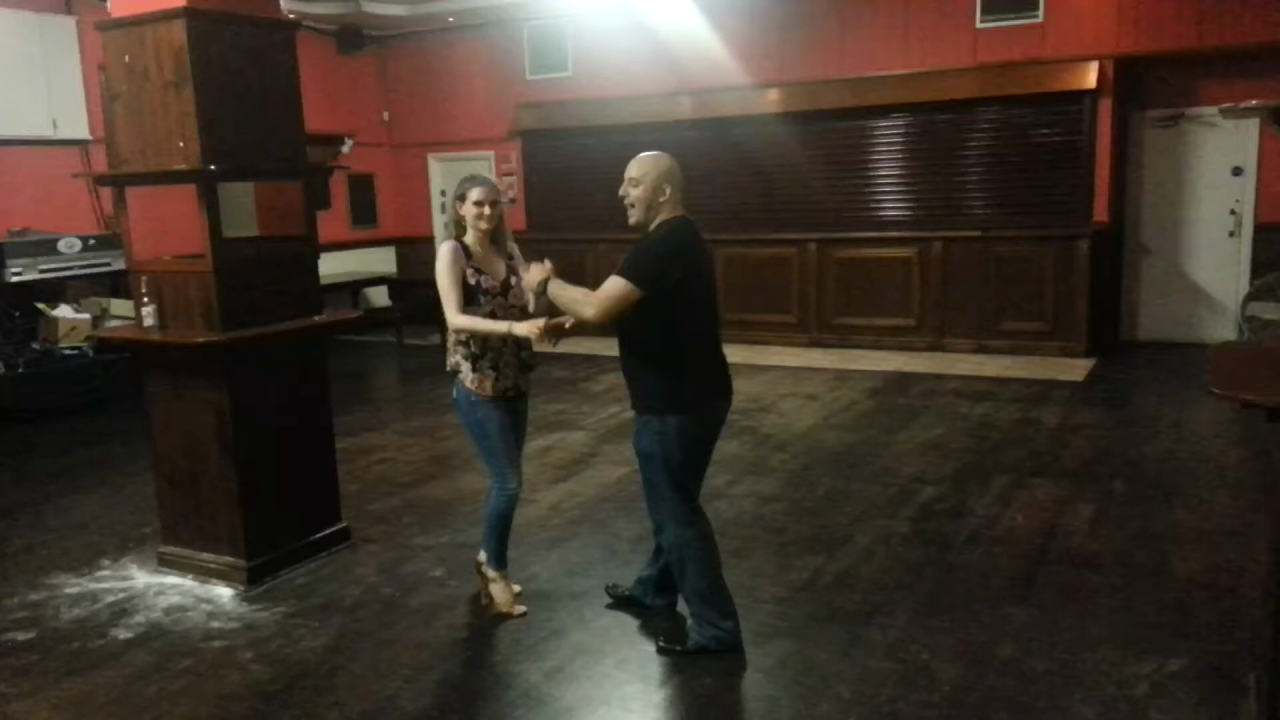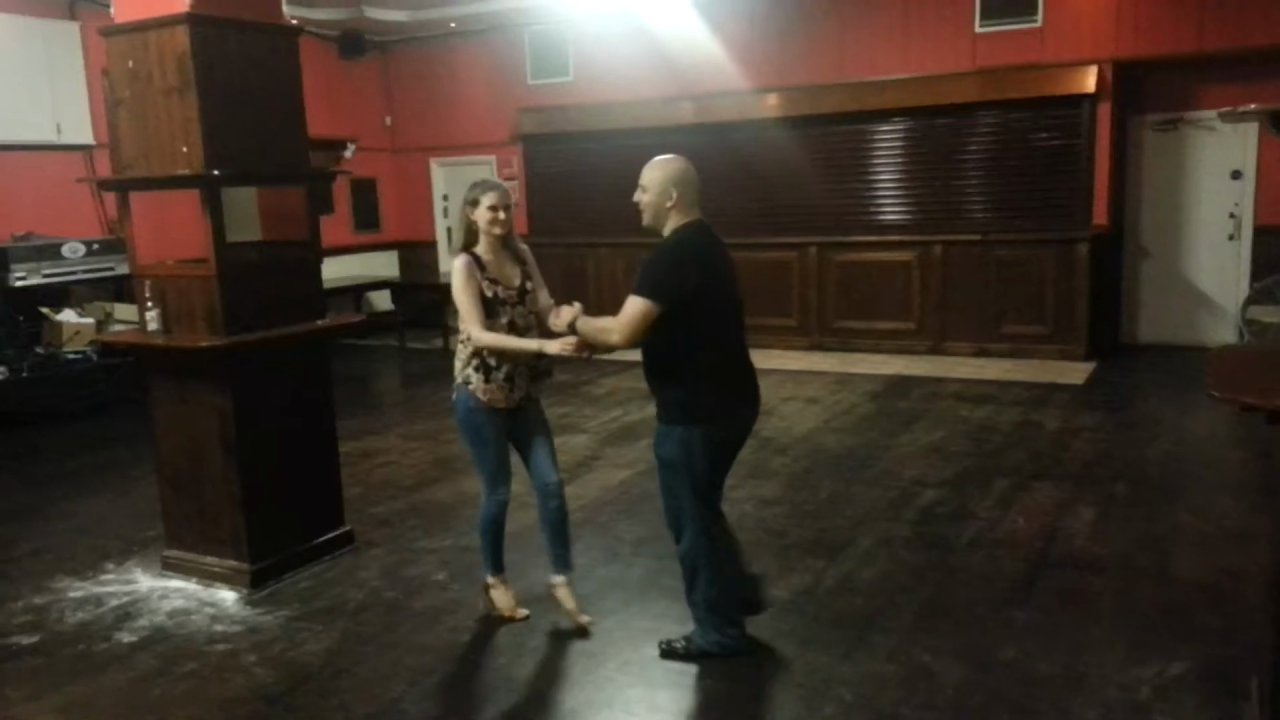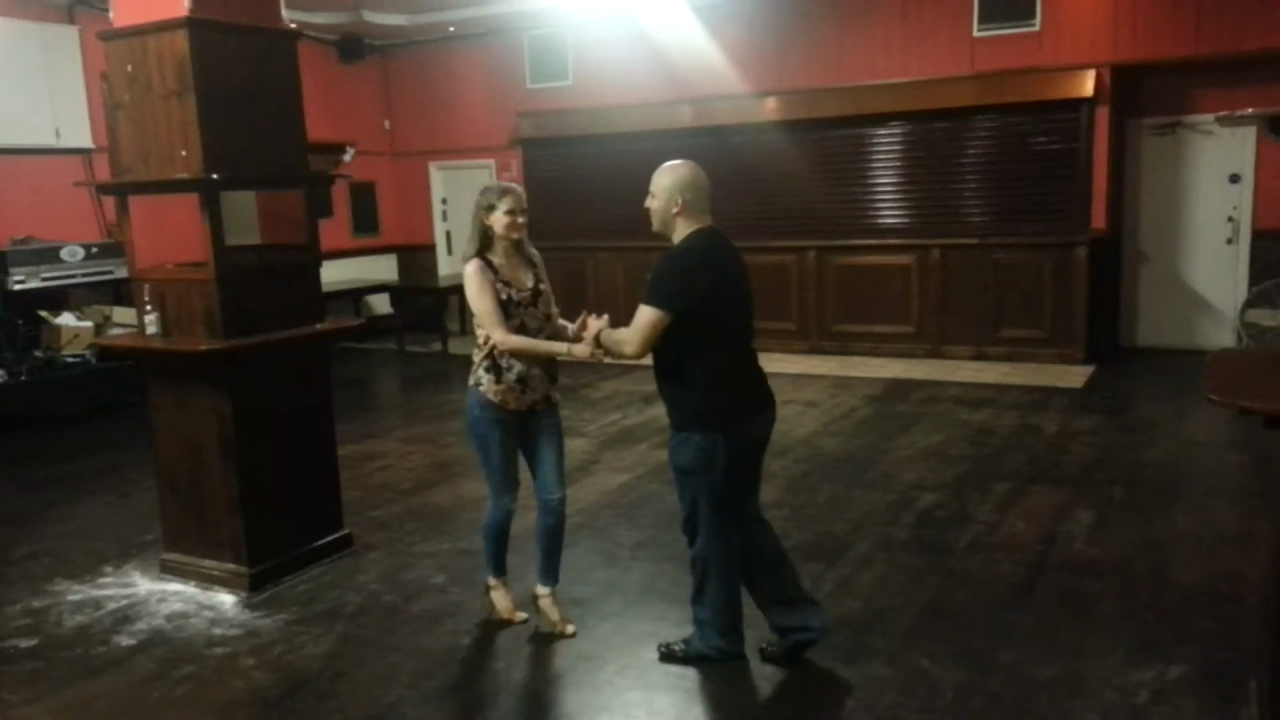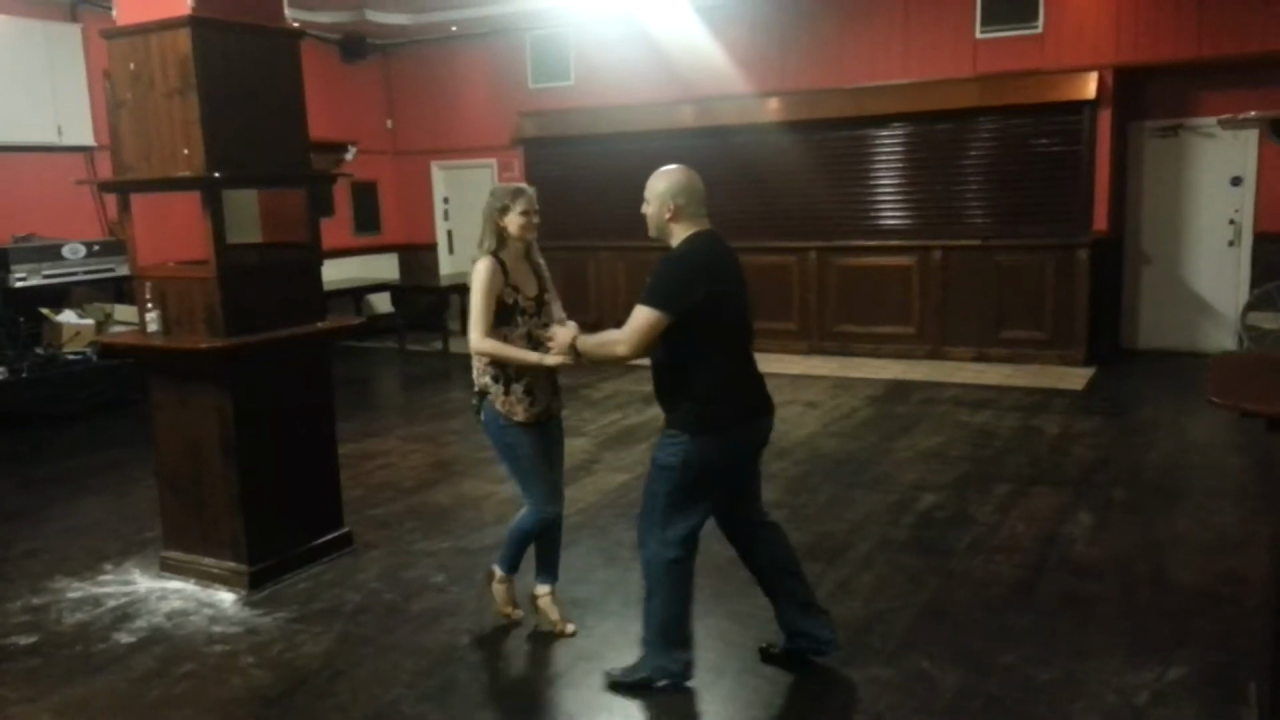
dt=0.3s
person 1, frame 1
left shoulder: (662, 247)
right shoulder: (677, 241)
left elbow: (597, 308)
right elbow: (627, 310)
left wrist: (546, 282)
right wrist: (571, 321)
left hip: (675, 403)
right hip: (690, 395)
left knee: (677, 510)
right knee: (672, 500)
left ankle: (715, 627)
right ankle: (655, 587)
person 1, frame 2
left shoulder: (675, 255)
right shoulder: (701, 245)
left elbow: (624, 333)
left wrist: (575, 323)
right wrist: (595, 332)
left hip: (698, 412)
right hip: (724, 402)
left knee: (693, 518)
right knee: (697, 509)
left ankle: (718, 633)
right ankle: (739, 591)
person 1, frame 3
left shoulder: (681, 263)
right shoulder: (719, 251)
left elbow: (636, 344)
left wrist: (600, 336)
right wrist: (614, 335)
left hip: (708, 423)
right hip: (746, 410)
left knee: (709, 531)
right knee: (741, 518)
left ankle: (716, 639)
right ankle: (800, 623)
person 1, frame 4
left shoulder: (681, 266)
right shoulder: (715, 255)
left elbow: (629, 343)
left wrist: (576, 343)
right wrist: (590, 341)
left hip: (704, 428)
right hip: (742, 417)
left knee: (664, 537)
right knee: (750, 525)
left ankle: (664, 659)
right ankle: (810, 633)
person 2, frame 1
left shoulder: (509, 251)
right shoulder: (451, 252)
left elbow: (528, 306)
right elbow: (455, 318)
right wrist: (514, 327)
left hip: (513, 380)
right hip: (476, 384)
left knee: (508, 480)
right knee: (507, 483)
left ankle: (489, 557)
right ankle: (496, 573)
person 2, frame 2
left shoulder: (522, 255)
right shoulder: (465, 265)
left elbow: (545, 311)
right elbow: (478, 335)
right wrist: (544, 345)
left hip: (523, 391)
right hip: (480, 394)
left knee: (552, 484)
right knee: (498, 491)
left ankle: (561, 580)
right ankle: (495, 581)
person 2, frame 3
left shoulder: (532, 260)
right shoulder: (478, 270)
left elbow: (550, 320)
right elbow: (503, 338)
left wrist: (576, 331)
right wrist: (569, 350)
left hip: (540, 397)
right hip: (492, 400)
left knee: (553, 498)
right knee: (504, 499)
left ankle: (546, 593)
right ankle: (495, 582)
person 2, frame 4
left shoulder: (537, 265)
right shoulder: (488, 267)
left elbow: (556, 322)
right elbow: (480, 342)
right wrist: (542, 357)
left hip: (543, 400)
right hip: (504, 405)
left knee: (553, 502)
right knee: (542, 505)
left ankle: (544, 592)
right ankle: (501, 573)
